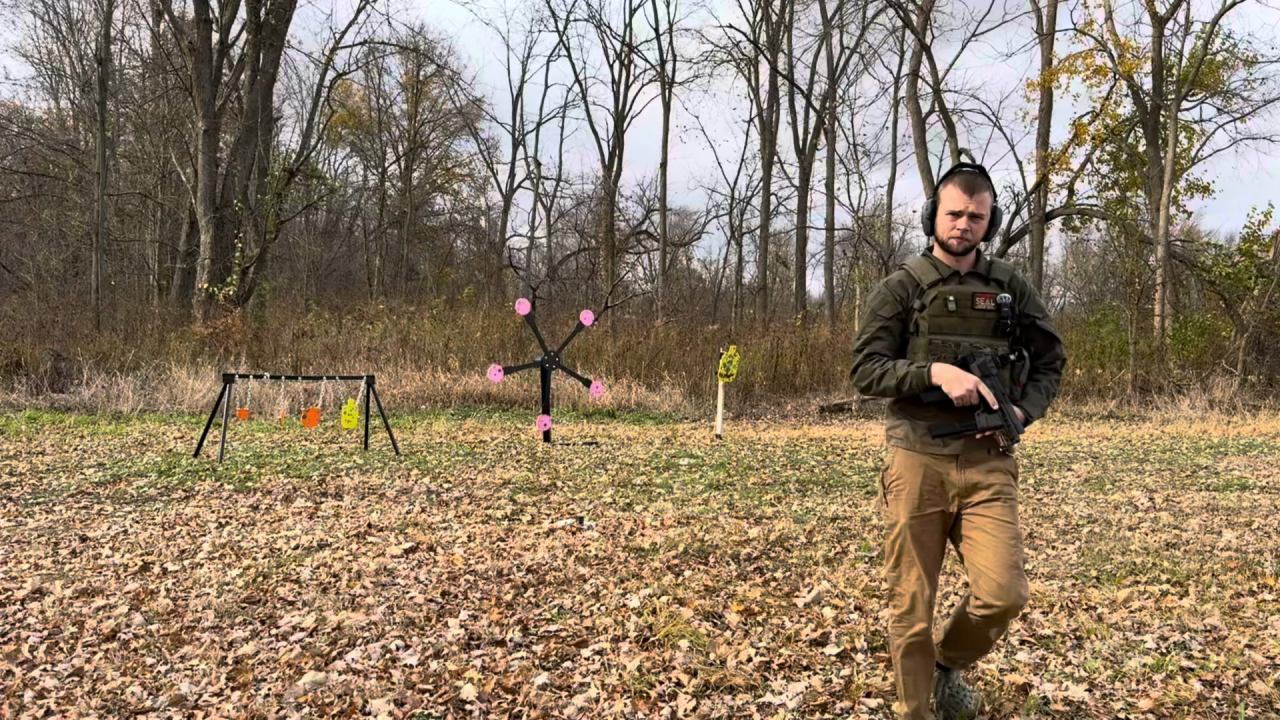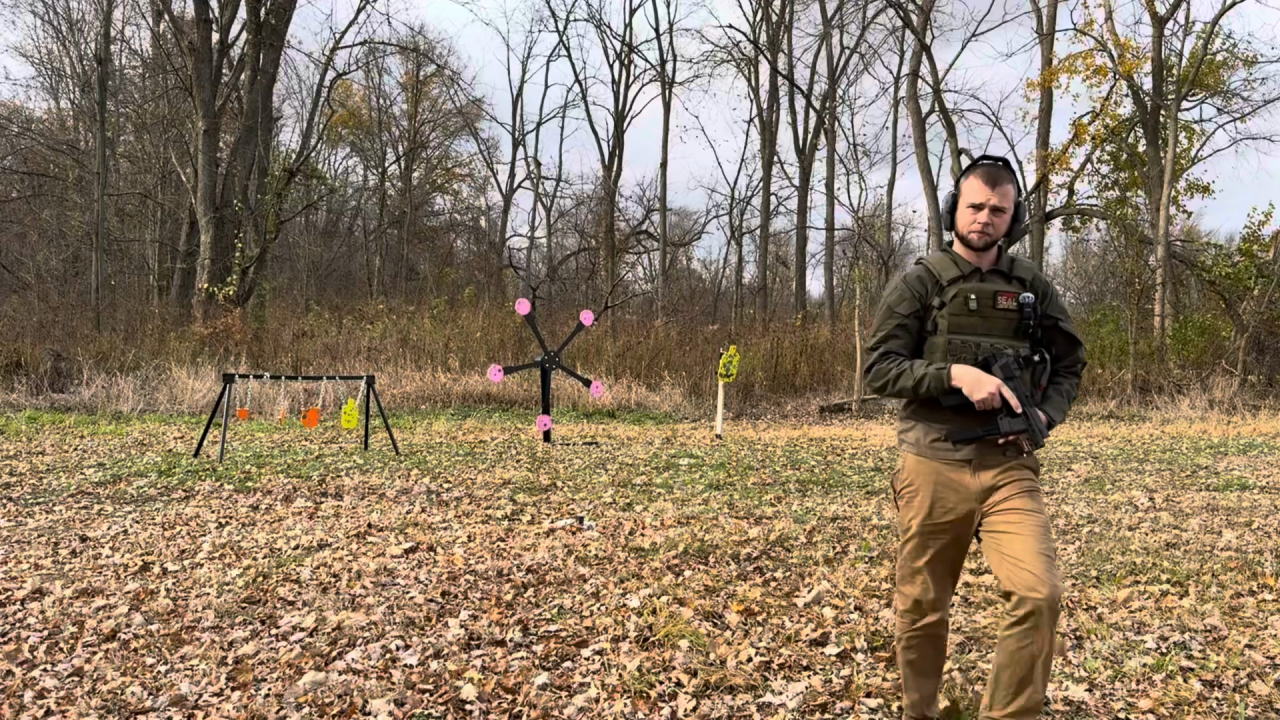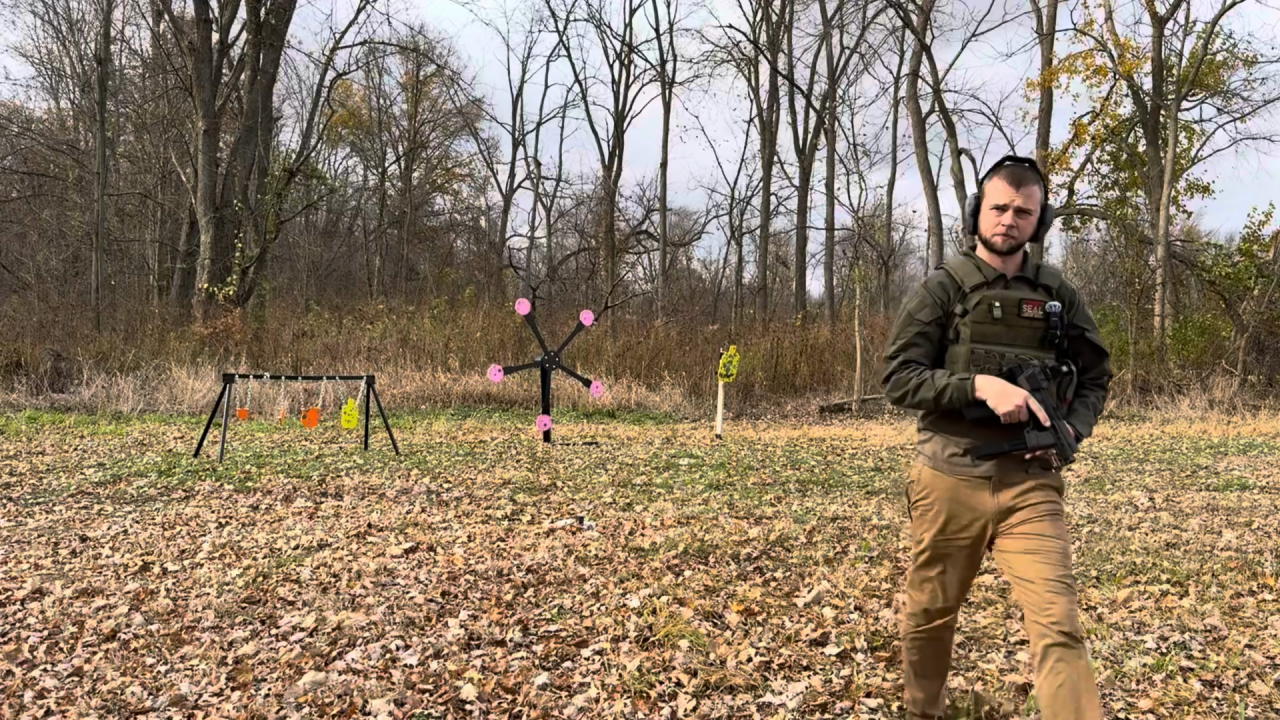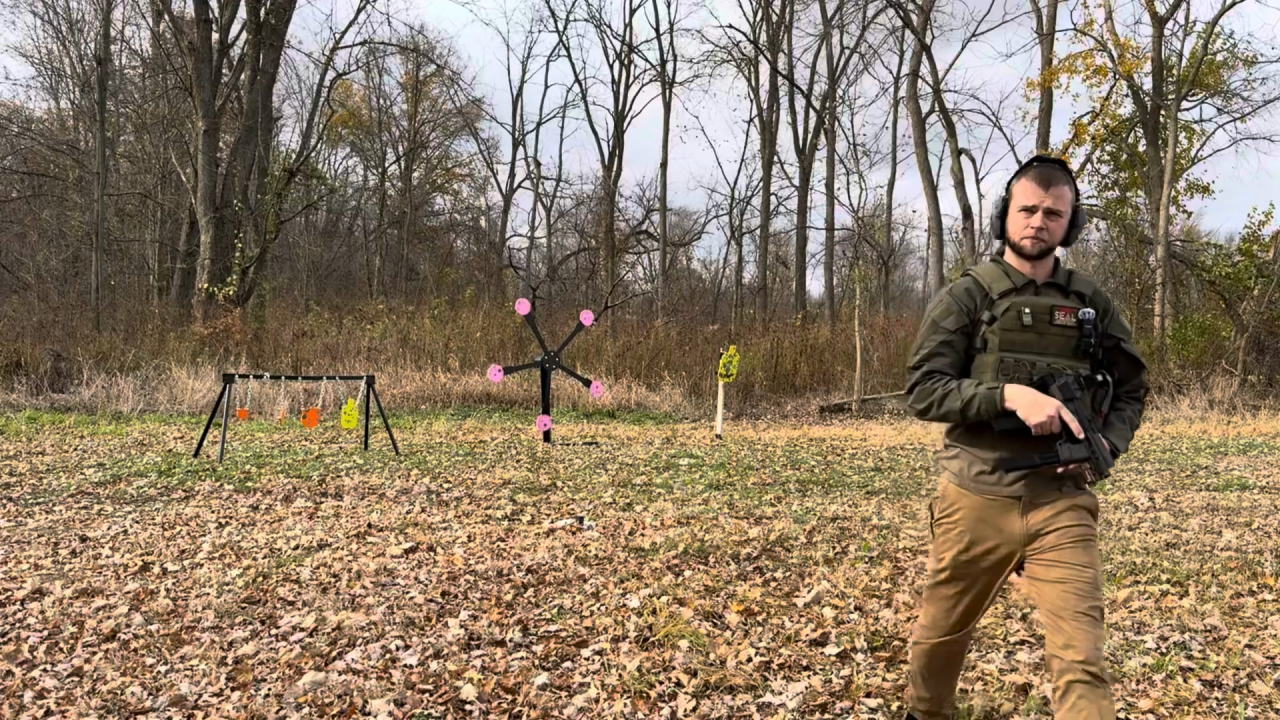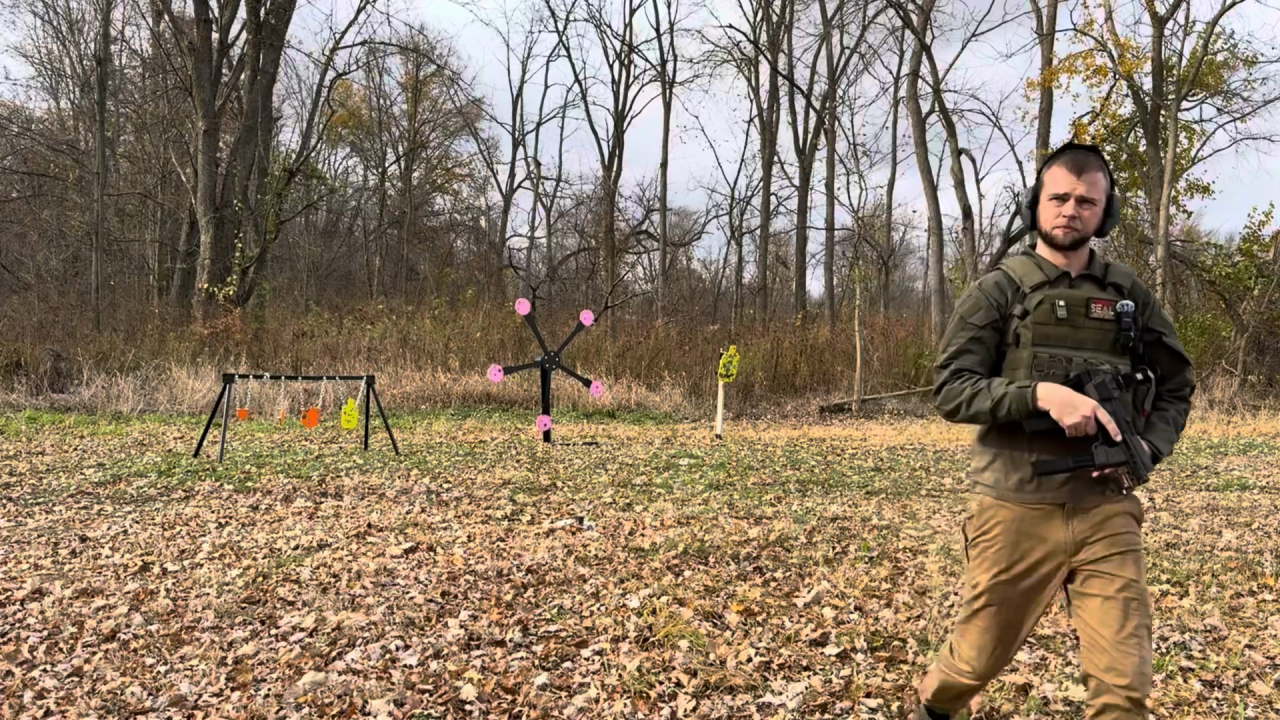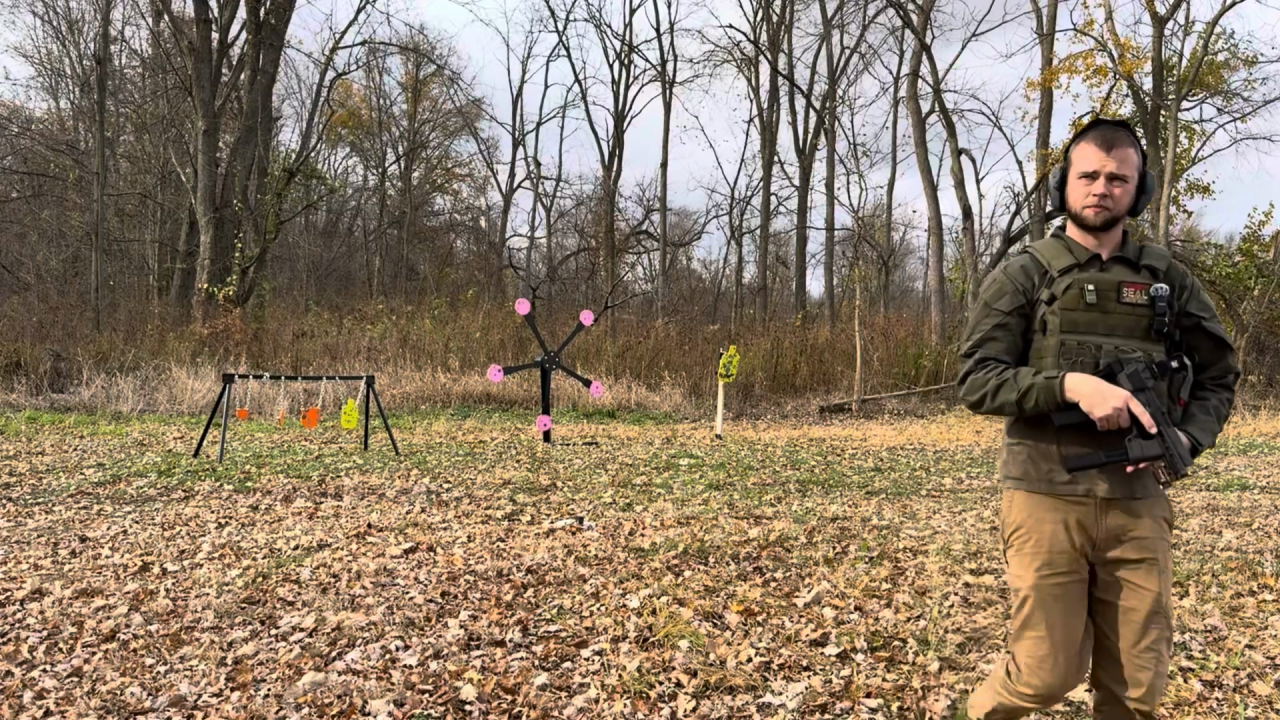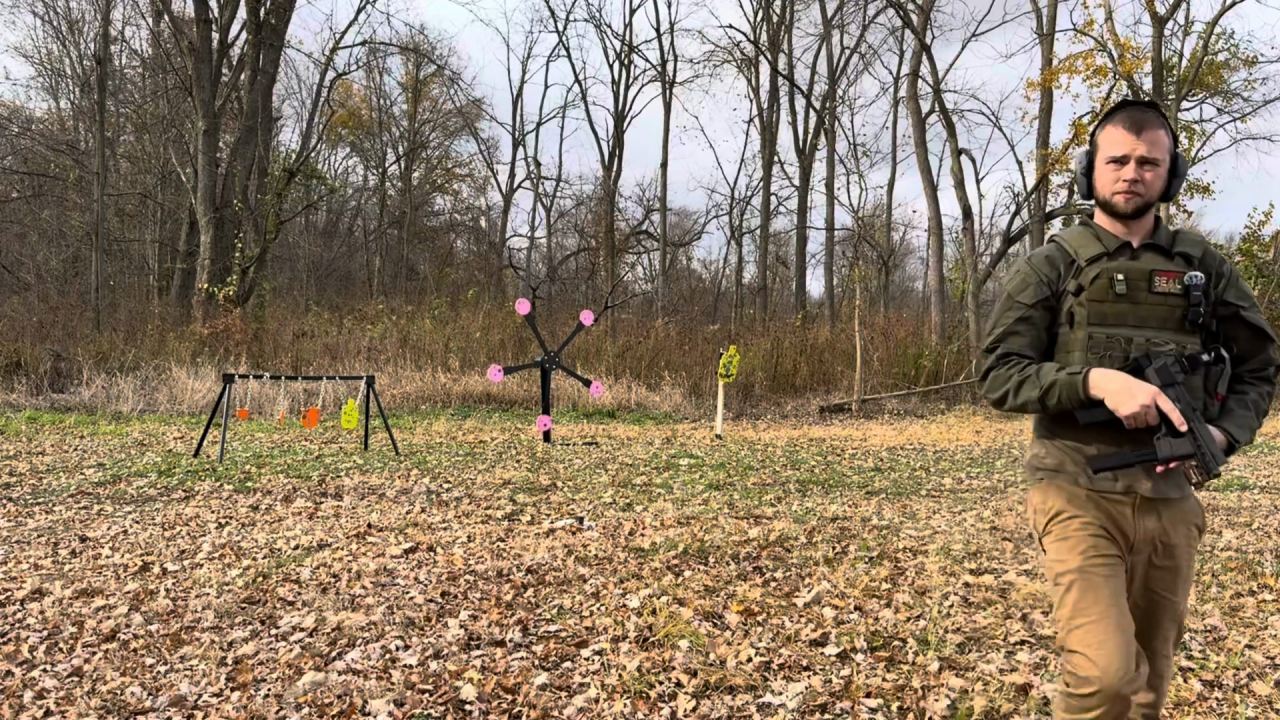
dt=0.1s
person 1, frame 1
left shoulder: (1011, 287)
right shoulder: (900, 288)
left elbow: (1049, 363)
right elbow: (866, 371)
left wrist: (1020, 415)
right wrist: (936, 372)
left hip: (987, 464)
right hip: (918, 461)
left knee: (996, 596)
right knee: (914, 601)
left ankle: (946, 666)
person 1, frame 2
left shoulder: (1033, 286)
right shoulder: (918, 283)
left elbow: (1070, 364)
right elbow: (880, 371)
left wrist: (1042, 417)
right wrist: (956, 373)
left hip: (1008, 468)
right hip: (932, 465)
left knee: (1037, 595)
right knee: (923, 603)
person 1, frame 3
left shoulder: (1058, 295)
right shoulder: (939, 290)
left elbow: (1095, 377)
right elbow: (899, 380)
left wrist: (1068, 432)
right wrist: (980, 384)
left hip: (1029, 487)
right hip: (951, 482)
left knee: (1058, 625)
right knee: (931, 612)
person 1, frame 4
left shoulder: (1091, 301)
right shoulder: (965, 297)
left elbow: (1131, 388)
right elbow: (923, 391)
left wrist: (1104, 445)
right wrist: (1009, 395)
left hip: (1062, 503)
right hip: (975, 499)
left knee: (1083, 662)
right knee: (945, 626)
person 1, frame 5
left shoulder: (1131, 295)
right shoulder: (995, 293)
left elbow: (1176, 389)
right elbow: (952, 391)
left wrist: (1145, 449)
right wrist: (1042, 395)
left hip: (1105, 511)
right hip: (1015, 509)
right knee: (983, 651)
person 1, frame 6
left shoulder: (1167, 277)
right shoulder: (1022, 275)
left elbow: (1219, 376)
right elbow: (977, 380)
left wrist: (1185, 439)
right wrist: (1071, 385)
left hip: (1136, 507)
right hip: (1044, 500)
person 1, frame 7
left shoulder: (1203, 266)
right shoulder: (1047, 268)
right elbow: (1002, 377)
left wrist: (1221, 435)
right wrist: (1096, 381)
left hip: (1169, 504)
right hip: (1078, 498)
